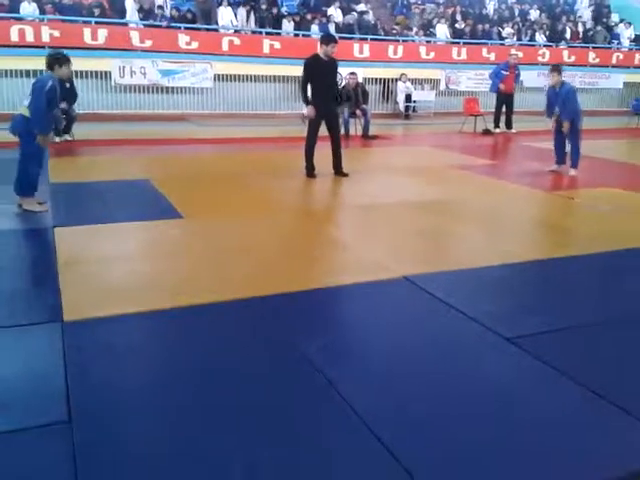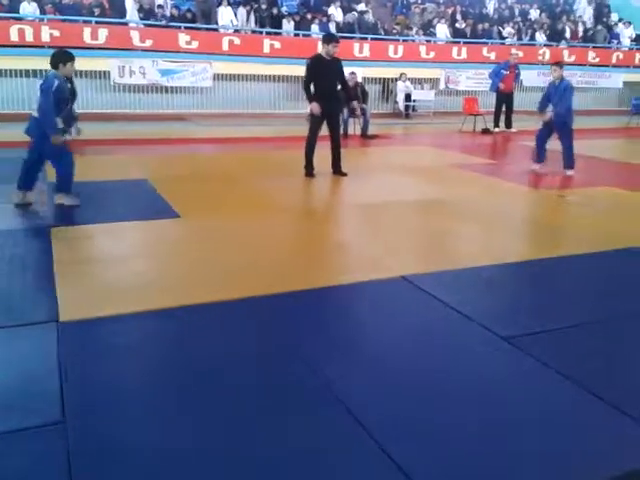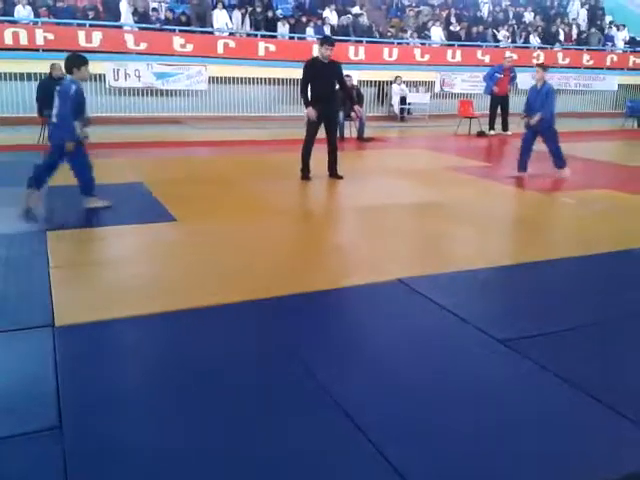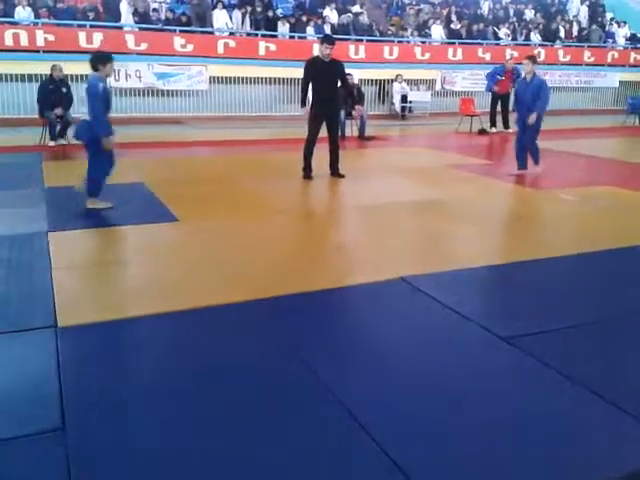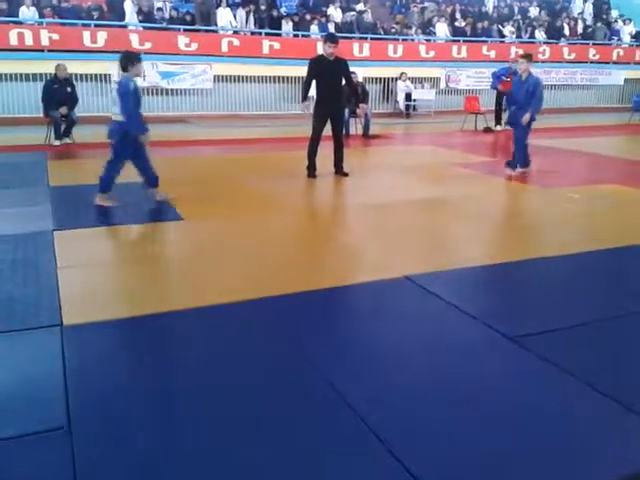
dt=0.2s
person 1, frame 1
left shoulder: (52, 83)
right shoulder: (46, 83)
left elbow: (49, 110)
right elbow: (37, 109)
left wrist: (47, 130)
right wrist: (41, 132)
left hip: (30, 126)
right hip: (30, 127)
left knee: (28, 162)
right knee: (33, 162)
left ankle: (24, 196)
right ankle: (27, 200)
person 1, frame 2
left shoulder: (61, 83)
right shoulder: (53, 83)
left elbow: (65, 107)
right elbow: (46, 110)
left wrist: (71, 123)
right wrist: (54, 132)
left hip: (42, 128)
right hip: (46, 128)
left knee: (34, 160)
right knee: (65, 160)
left ankle: (22, 195)
right ankle: (62, 194)
person 1, frame 3
left shoulder: (71, 86)
right shoulder: (70, 88)
left elbow: (77, 113)
right elbow: (65, 115)
left wrist: (82, 130)
right wrist: (69, 138)
left hip: (63, 131)
right hip: (65, 132)
left knee: (50, 164)
right knee: (82, 164)
left ankle: (32, 191)
right ankle: (89, 199)
person 1, frame 4
left shoulder: (96, 82)
right shoulder: (97, 85)
right elbow: (98, 113)
left wrist: (106, 133)
right wrist: (106, 136)
left hip: (93, 129)
right hip: (93, 130)
left knee: (106, 161)
right knee: (98, 164)
left ankle: (91, 192)
right ankle: (92, 199)
person 1, frame 5
left shoulder: (125, 83)
right shoulder: (128, 84)
right elbow: (131, 112)
right wrist: (142, 132)
left hip: (126, 129)
right hip: (125, 130)
left knee: (142, 160)
right knee: (117, 162)
left ankle: (155, 191)
right ankle: (101, 196)
person 2, frame 1
left shoulder: (333, 62)
right shoulder: (311, 62)
right elbow: (304, 85)
left wrist: (340, 101)
right wrist: (308, 104)
left hip: (332, 106)
right hip: (316, 107)
left knee: (336, 138)
right knee: (311, 138)
left ankle: (338, 168)
right ankle: (309, 168)
person 2, frame 2
left shoulder: (337, 62)
right shoulder: (313, 61)
left elbow: (343, 83)
right elbow: (307, 84)
left wrist: (352, 100)
right wrist: (312, 101)
left hip: (334, 105)
right hip: (318, 105)
left knee: (336, 138)
right knee: (312, 137)
left ankle: (336, 167)
right ankle: (309, 168)
person 2, frame 3
left shoulder: (336, 65)
right shoulder: (310, 64)
left elbow: (343, 86)
right elbow: (304, 87)
left wrist: (354, 104)
right wrist: (308, 106)
left hip: (332, 109)
right hip: (316, 108)
left knee: (333, 141)
right knee: (309, 140)
left ankle: (333, 170)
right ankle: (305, 171)
person 2, frame 4
left shoulder: (338, 64)
right shoulder: (312, 63)
left elbow: (346, 85)
right elbow: (305, 85)
left wrist: (355, 103)
right wrist: (304, 105)
left hip: (334, 108)
right hip: (317, 107)
left knee: (334, 139)
right knee: (311, 139)
left ankle: (334, 169)
right ankle: (307, 170)
person 2, frame 5
left shoulder: (342, 63)
right shoulder: (315, 62)
left elbow: (350, 83)
right elbow: (308, 81)
right wrist: (304, 99)
left hip: (338, 106)
right hip: (321, 106)
left knee: (338, 138)
right knee: (315, 137)
left ankle: (339, 167)
right ankle: (311, 168)
person 3, frame 1
left shoulder: (569, 89)
right shoulder: (551, 89)
left elbow: (571, 107)
right elbow: (550, 105)
left wrist: (567, 122)
right wrist: (551, 119)
left hip: (572, 119)
right hip: (562, 118)
left knee: (574, 142)
right knee: (558, 141)
left ankle: (573, 167)
right ankle: (559, 163)
person 3, frame 2
left shoulder: (567, 85)
right shoulder: (551, 85)
left elbow: (565, 103)
right elbow: (545, 99)
left wrist: (552, 113)
right wrist: (541, 111)
left hip: (563, 118)
right hip: (551, 117)
left knee: (567, 143)
right knee: (540, 137)
left ankle: (569, 167)
right ankle: (539, 162)
person 3, frame 3
left shoulder: (549, 89)
right shoulder: (532, 89)
left elbow: (549, 106)
left wrist: (538, 116)
right wrist: (525, 116)
left hip: (545, 122)
right hip: (532, 121)
left knee: (553, 146)
right knee: (525, 144)
left ankle: (562, 167)
right ankle: (521, 170)
person 3, frame 4
left shoulder: (540, 82)
right shoulder: (520, 82)
left elbow: (544, 100)
left wrist: (536, 113)
right wrist: (517, 112)
left hip: (533, 116)
right hip: (523, 115)
left knee: (529, 142)
right knee: (519, 142)
left ankle: (537, 163)
right ankle: (521, 167)
person 3, frame 5
left shoulder: (535, 81)
right shoulder: (516, 80)
left elbow: (538, 100)
left wrist: (529, 113)
right wrist: (509, 110)
left hip: (526, 116)
right hip: (516, 114)
left knee: (519, 141)
right knee: (520, 141)
left ankle: (512, 167)
right ankle: (525, 165)
